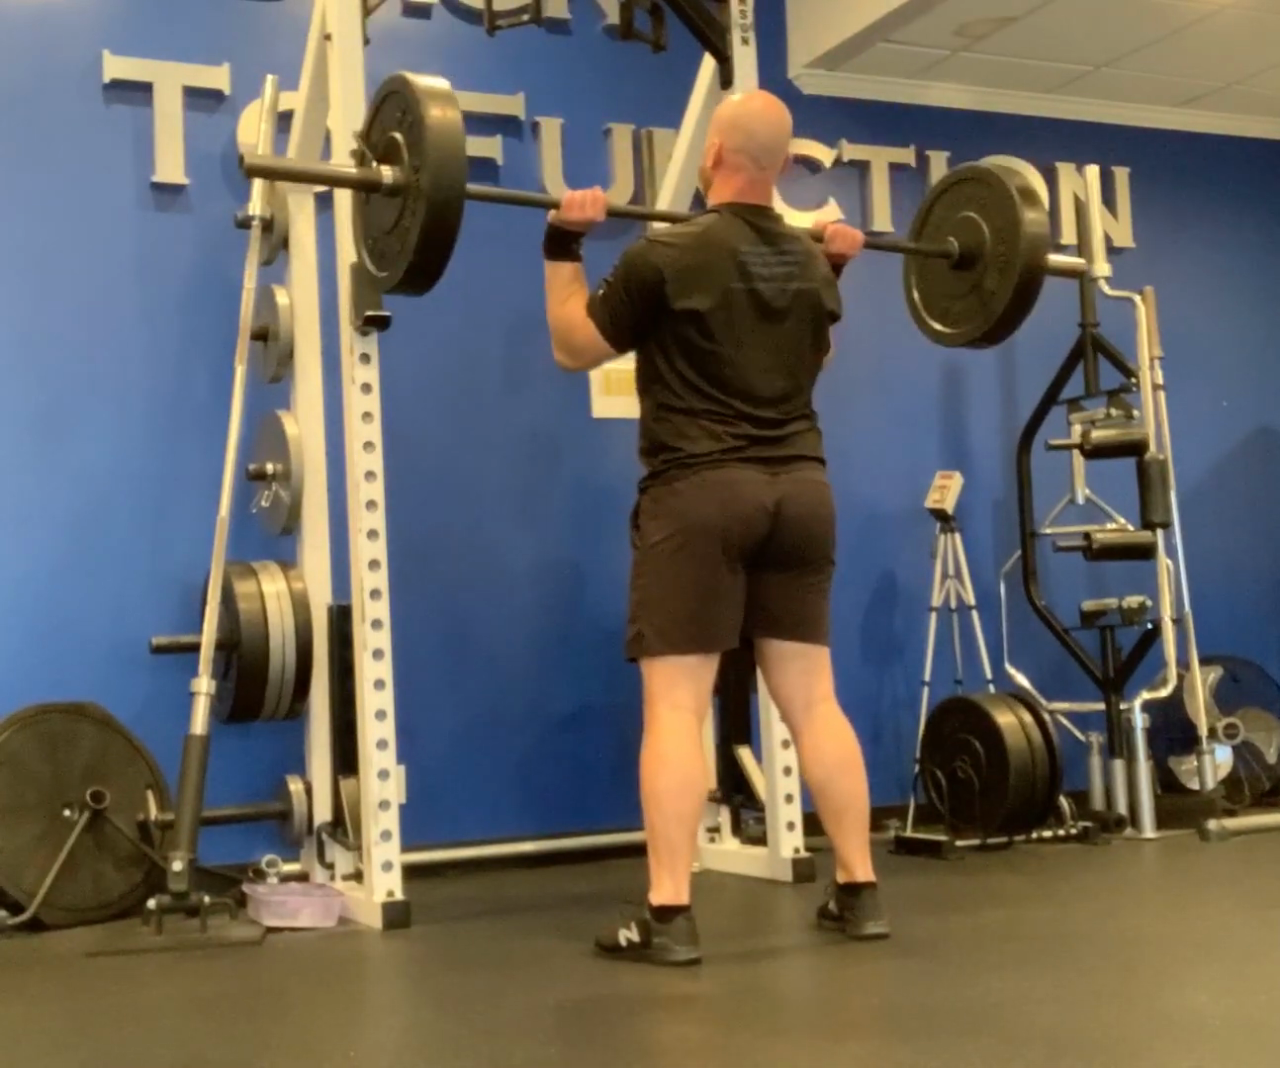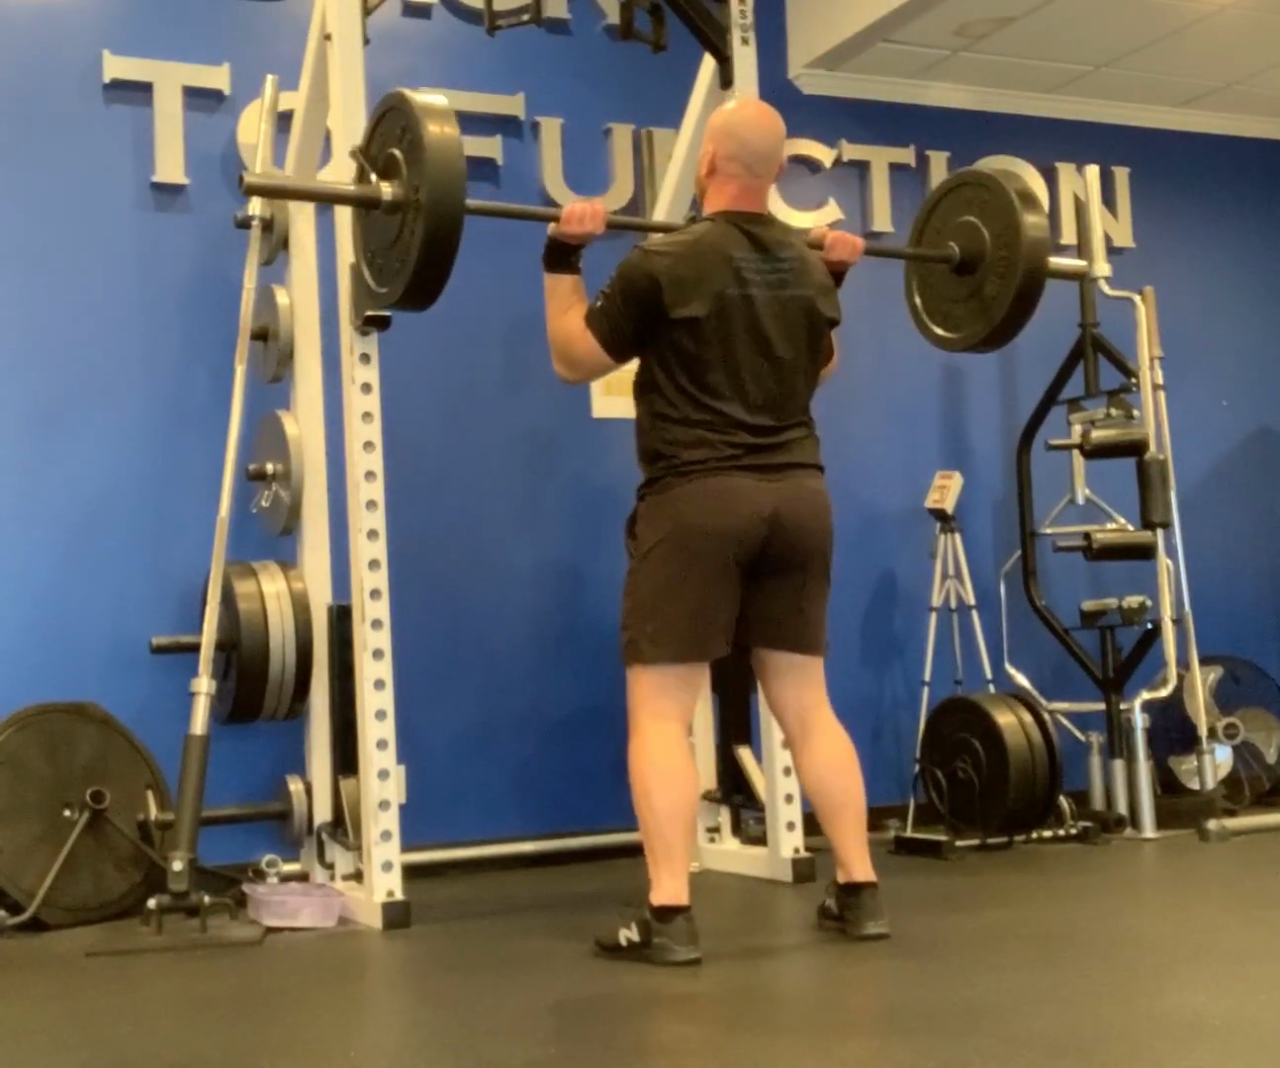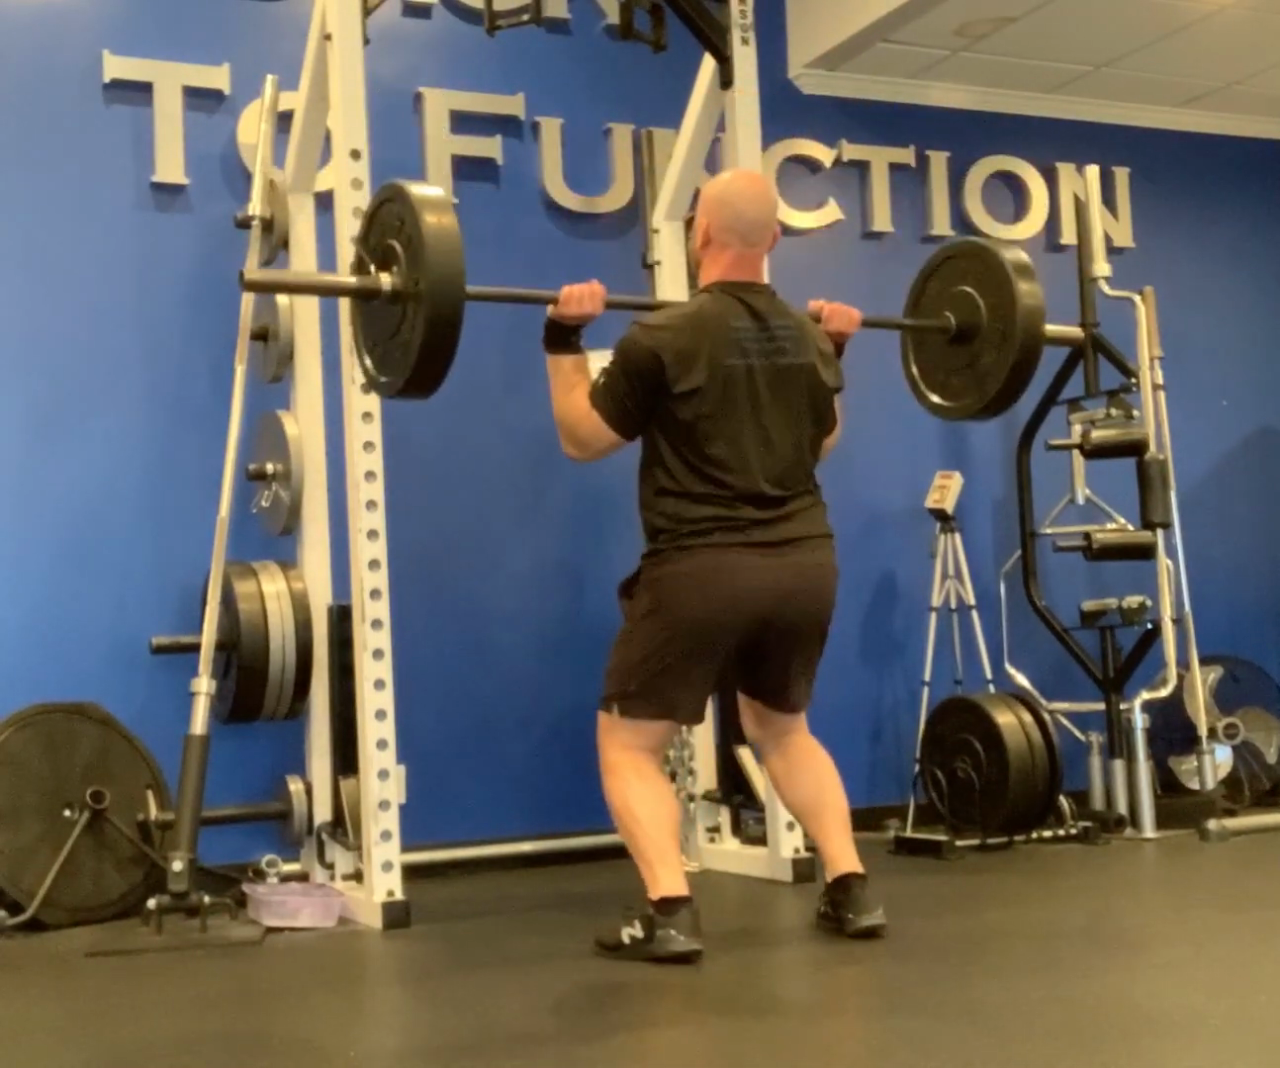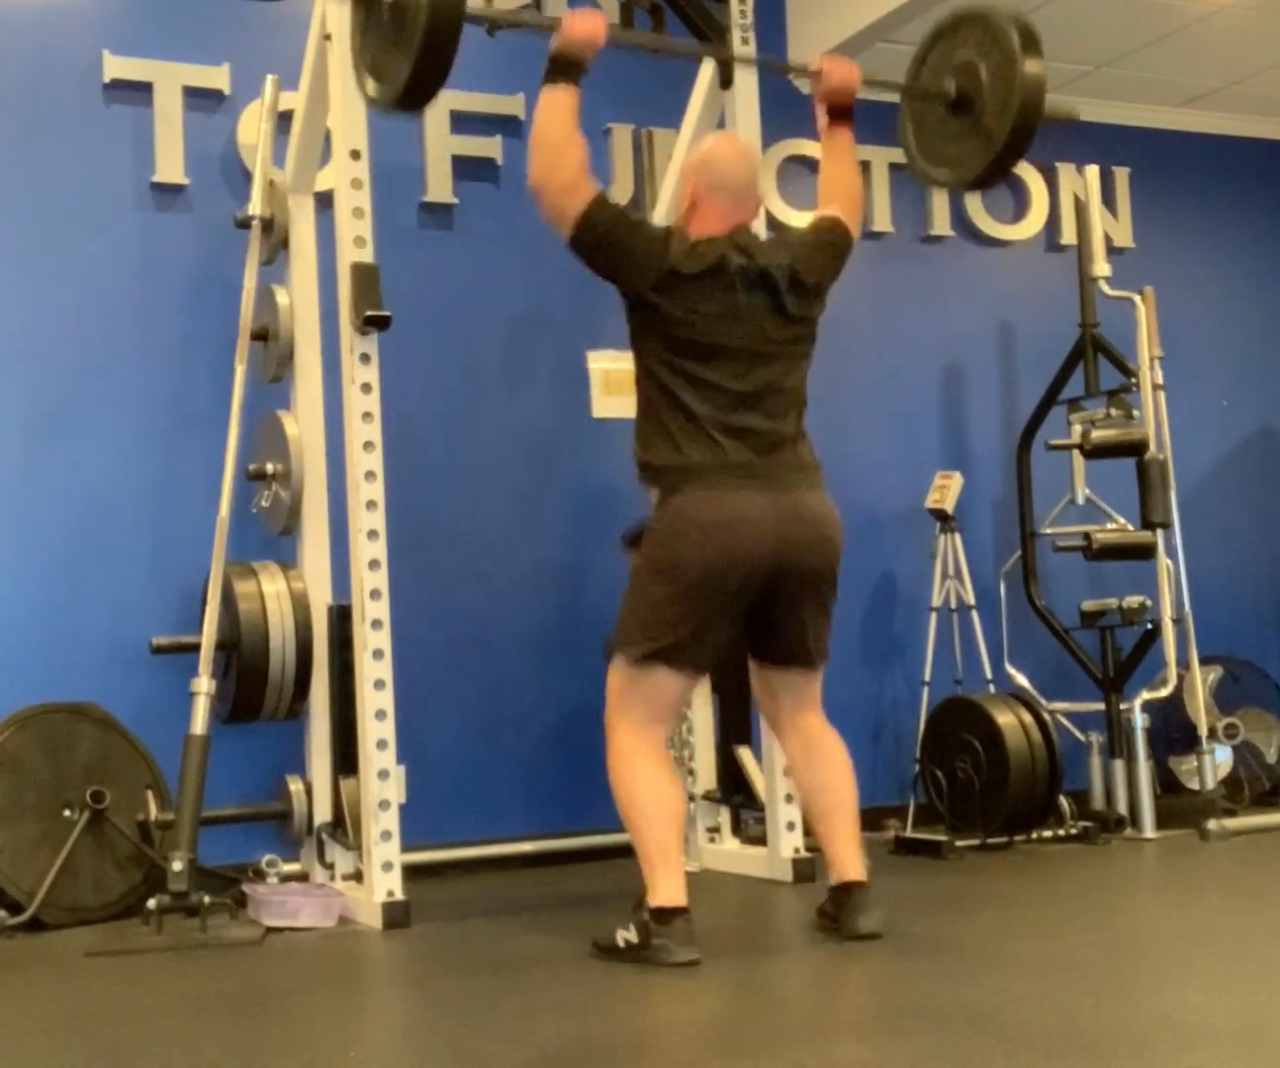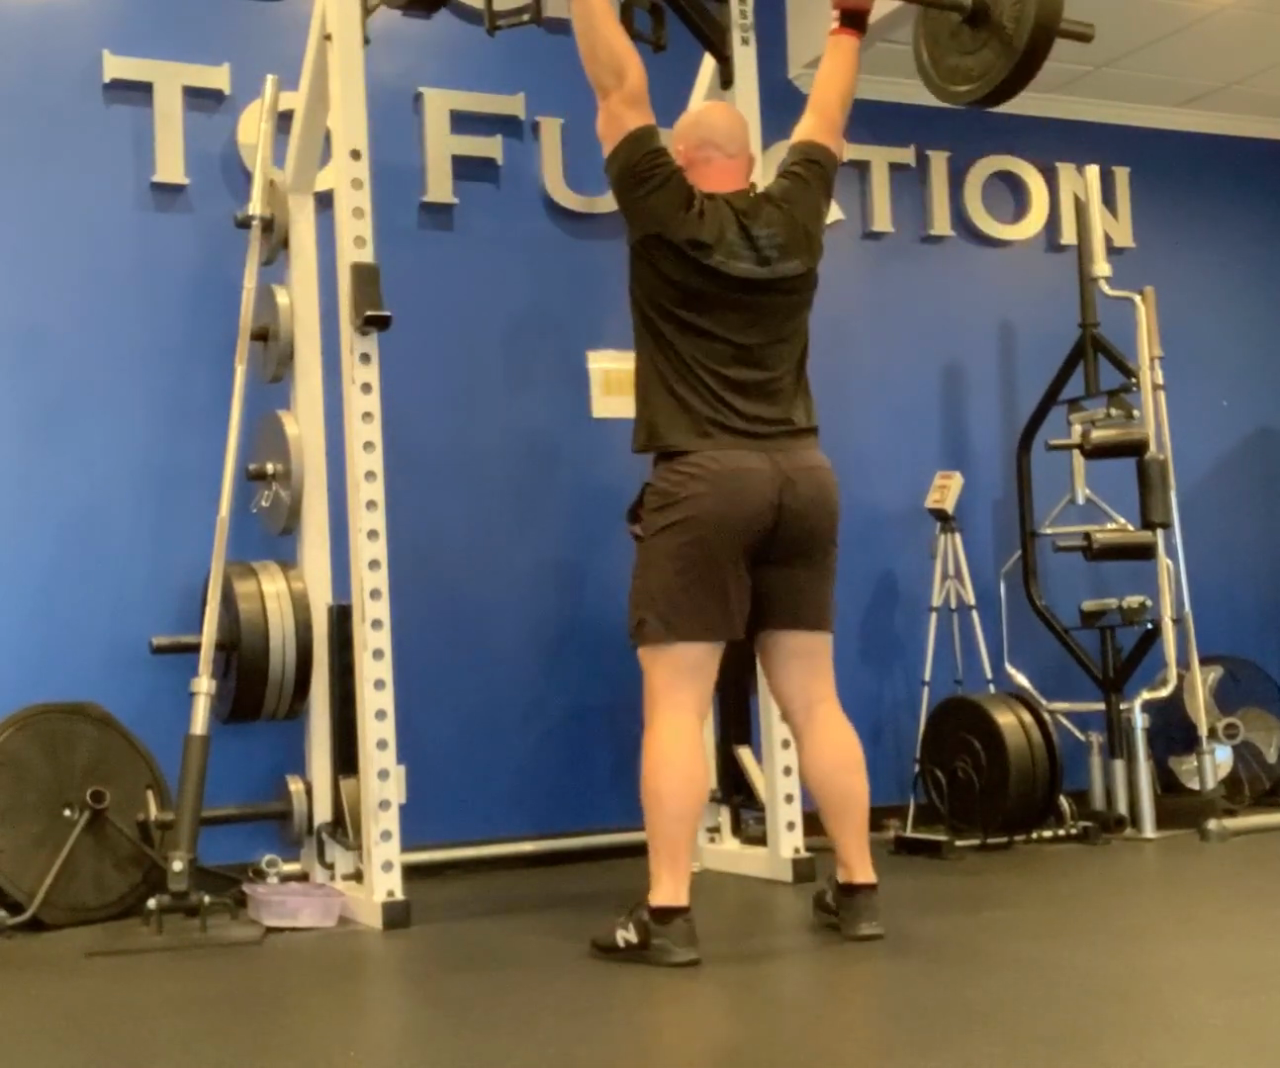
dt=0.4s
person 1, frame 1
left shoulder: (667, 253)
right shoulder: (811, 263)
left elbow: (573, 345)
left wrist: (565, 243)
left hip: (701, 493)
right hip: (800, 488)
left knee: (675, 705)
right knee: (811, 699)
left ankle: (669, 916)
right ankle: (859, 891)
person 1, frame 2
left shoulder: (663, 263)
right shoulder: (811, 270)
left elbow: (574, 357)
left wrist: (563, 255)
left hip: (700, 501)
right hip: (799, 497)
left knee: (660, 711)
right knee: (806, 703)
left ankle: (669, 914)
right ankle: (859, 889)
person 1, frame 3
left shoulder: (664, 337)
right shoulder: (807, 337)
left elbow: (583, 438)
left wrist: (564, 339)
left hip: (703, 570)
right hip: (805, 564)
left knee: (626, 746)
right knee: (784, 734)
left ankle: (671, 911)
right ankle: (851, 886)
person 1, frame 4
left shoulder: (661, 263)
right shoulder: (800, 267)
left elbow: (558, 187)
right elbow: (846, 211)
right wrist: (840, 120)
left hip: (708, 522)
right hip: (808, 521)
left knee: (635, 729)
right knee: (797, 717)
left ankle: (666, 915)
right ankle: (852, 890)
person 1, frame 5
left shoulder: (667, 215)
right shoulder: (795, 216)
left elbow: (619, 91)
right elbow: (827, 117)
left hip: (704, 481)
right hip: (802, 476)
left knee: (675, 703)
right knee: (812, 699)
left ankle: (667, 916)
right ankle: (858, 889)
